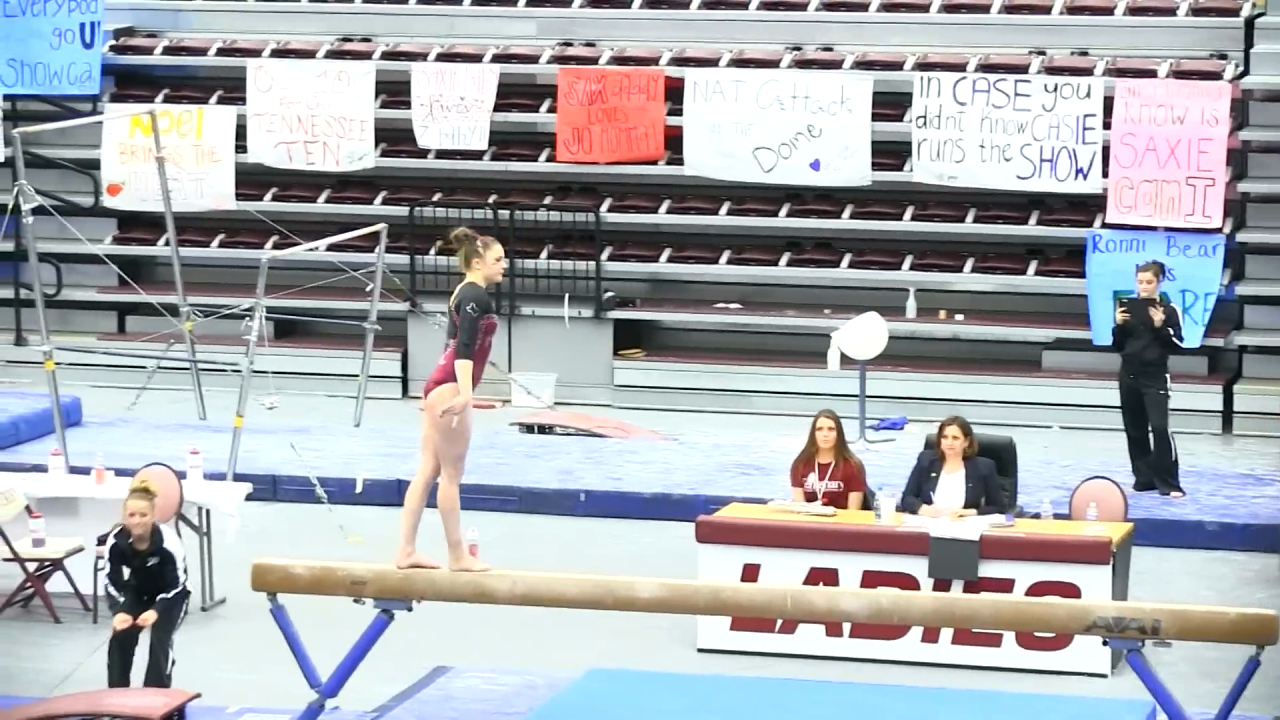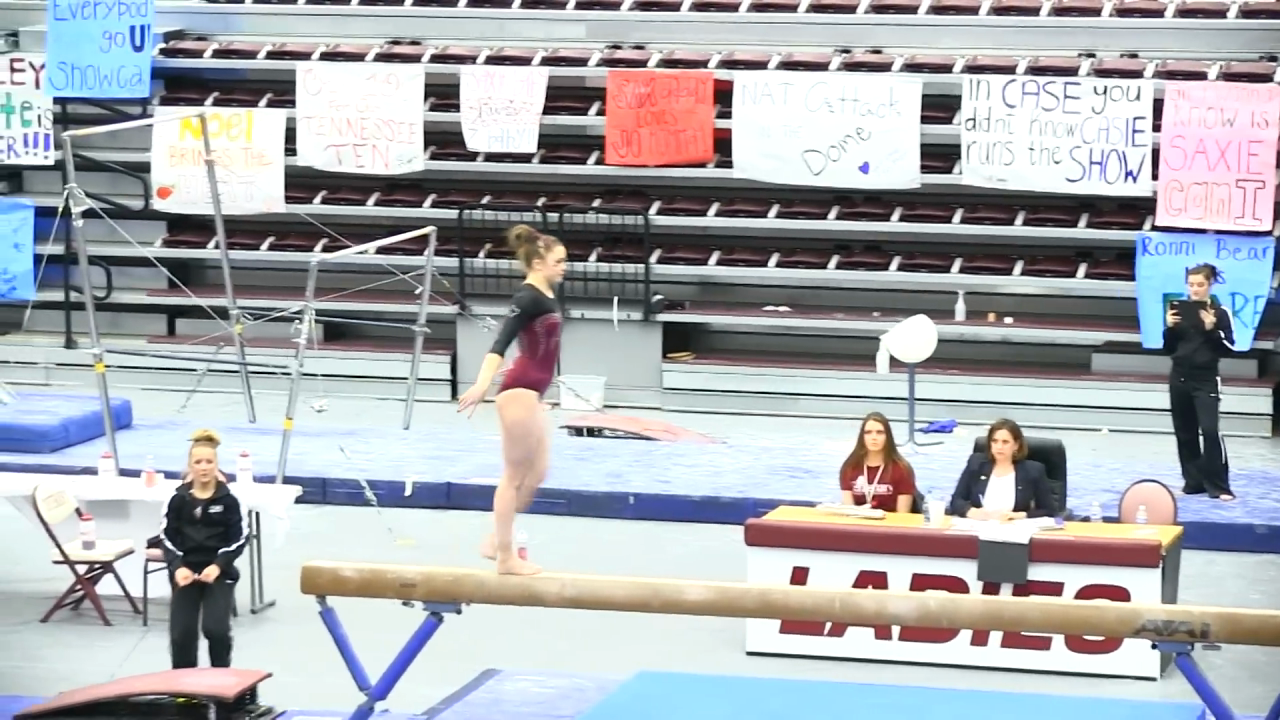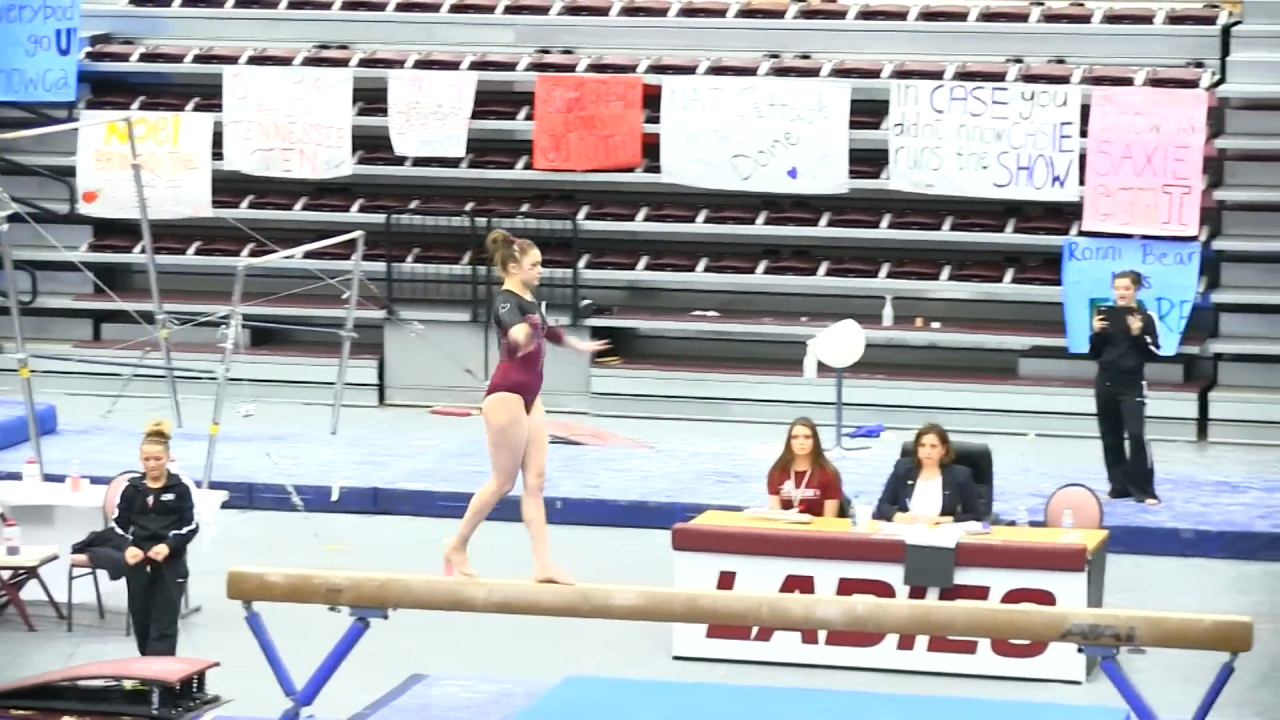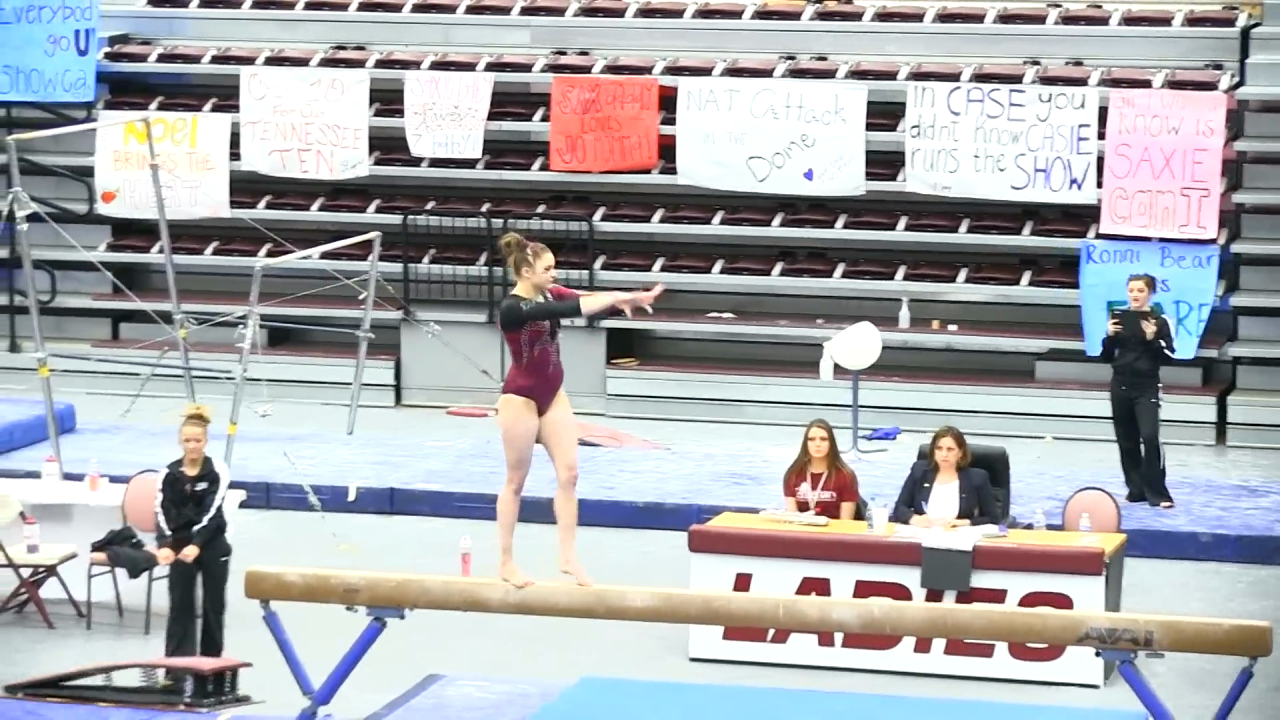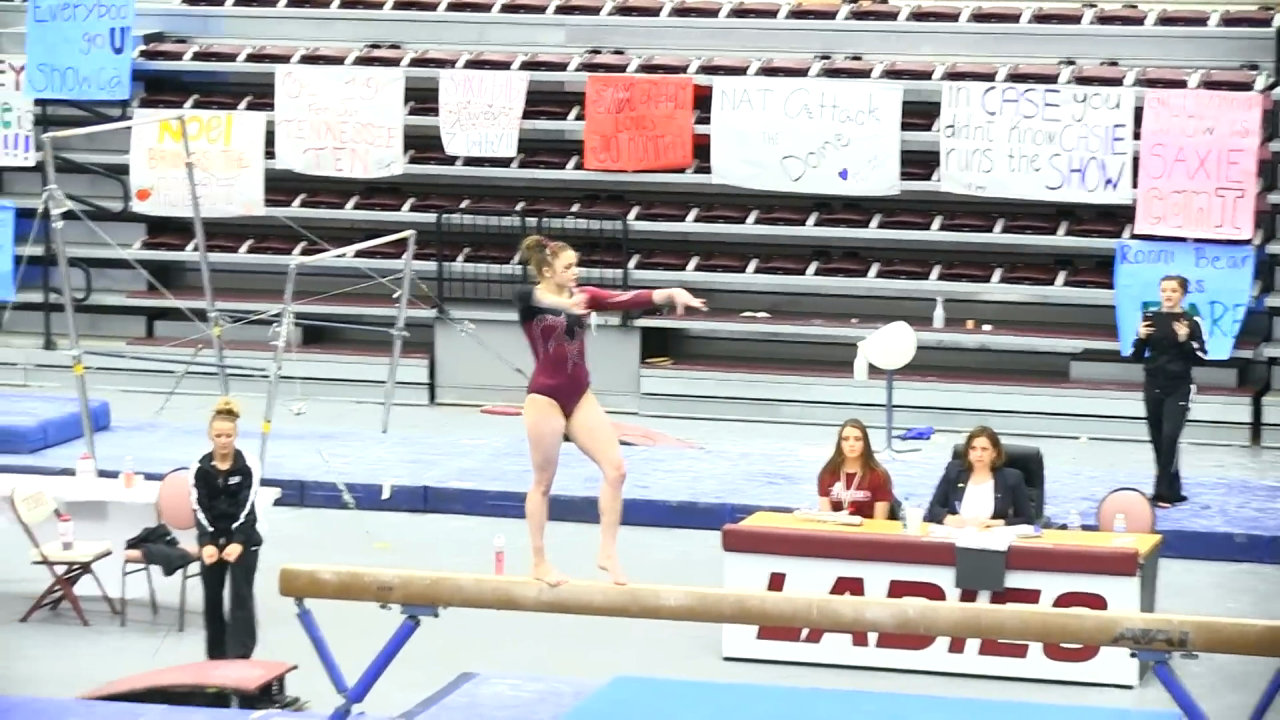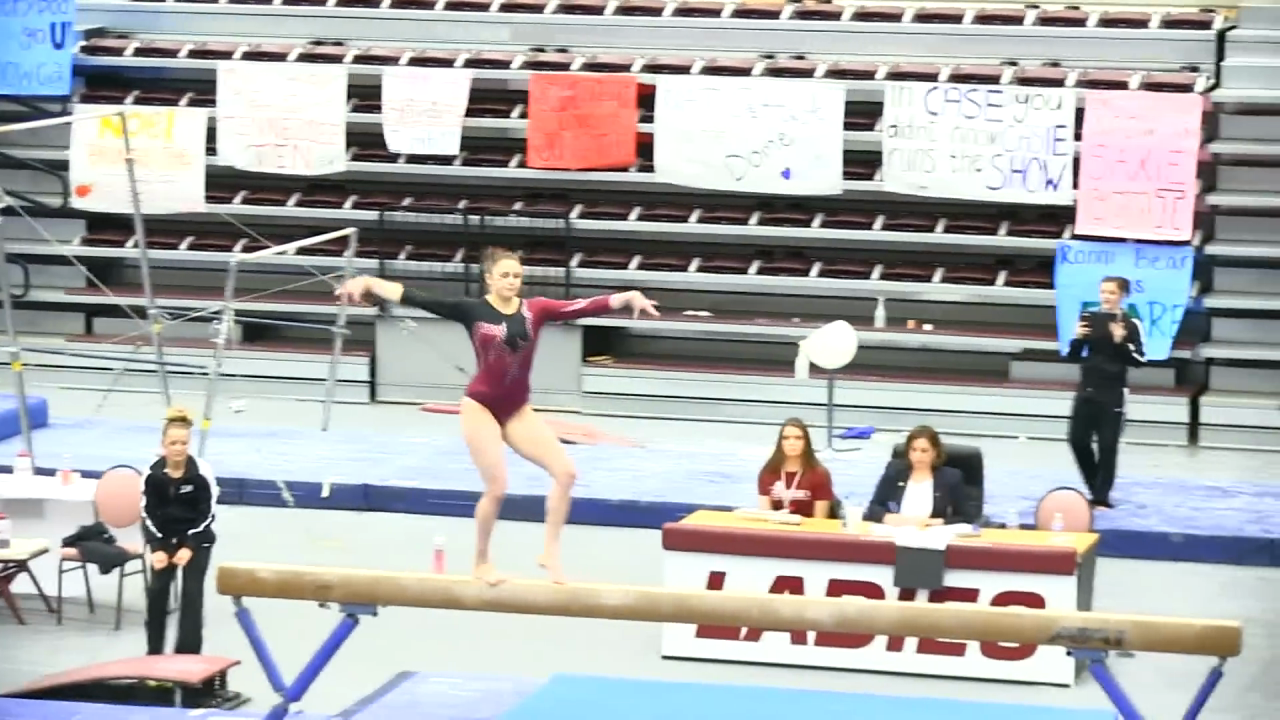
dt=0.5s
person 1, frame 1
left shoulder: (466, 292)
right shoulder: (475, 296)
right elbow: (464, 346)
right wrist: (465, 392)
left hip: (442, 385)
right hip: (451, 386)
left knee: (428, 471)
right knee: (451, 474)
left ankle: (407, 550)
right ankle: (458, 555)
person 1, frame 2
left shoulder: (544, 294)
right shoulder: (528, 297)
right elbow: (501, 342)
right wrist: (482, 383)
left hip: (530, 392)
right hip: (521, 391)
left knee: (535, 474)
right knee: (515, 477)
left ankle: (496, 541)
right ankle: (506, 557)
person 1, frame 3
left shoulder: (529, 299)
right shoulder: (508, 301)
left elbow: (545, 328)
right elbow: (511, 322)
left wrist: (578, 344)
right wrist: (518, 335)
left hip: (529, 398)
right hip: (507, 397)
left knee: (536, 481)
right knee: (503, 483)
left ankle: (544, 564)
right ankle: (456, 548)
person 1, frame 4
left shoulder: (549, 293)
right shoulder: (512, 308)
left elbow: (582, 301)
right elbow: (568, 309)
left wrist: (629, 299)
right wrist: (619, 298)
left hip: (553, 396)
right hip: (520, 399)
left knee: (568, 473)
right knee: (515, 481)
left ankle: (568, 556)
right ankle: (506, 562)
person 1, frame 5
left shoulder: (585, 295)
right shoulder: (535, 301)
left elbow: (630, 300)
right elbow: (533, 294)
left wrist: (672, 293)
right wrist: (559, 302)
left hip: (580, 396)
right hip: (545, 398)
left knee: (615, 470)
right knee: (543, 482)
left ankle: (608, 553)
right ankle: (540, 563)
person 1, frame 6
left shoulder: (535, 310)
right shoulder: (472, 310)
left elbow: (584, 307)
right elbow: (415, 298)
left wrist: (628, 296)
right wrist: (368, 283)
left hip: (518, 409)
right hip: (481, 408)
left knee: (565, 472)
right knee: (497, 488)
left ankle: (550, 553)
right ankle: (481, 562)
person 2, frame 1
left shoulder: (168, 541)
right shoulder: (117, 541)
left elbow: (177, 584)
right elbow: (112, 581)
left wrist: (155, 611)
right wrist: (118, 611)
left hip: (168, 596)
right hip: (136, 592)
left knee: (160, 643)
right knee: (120, 638)
person 2, frame 2
left shoulder: (229, 497)
right shoulder: (178, 497)
left elbow: (239, 539)
right elbow: (167, 537)
left wrist: (218, 566)
right wrist: (177, 567)
left hip: (220, 572)
right hip: (186, 572)
left knee: (216, 629)
right knee: (182, 635)
person 2, frame 3
left shoulder: (183, 487)
right shoulder: (130, 488)
left elbow: (191, 525)
right elbow: (118, 524)
left wrist: (168, 545)
right wrist: (128, 547)
left hip: (171, 565)
right hip: (138, 565)
left knee: (163, 629)
right knee: (142, 625)
person 2, frame 4
left shoulder: (218, 471)
right shoulder: (170, 474)
left elbow: (212, 512)
right elbow: (163, 512)
left wrist: (197, 545)
right wrist: (163, 545)
left hip: (212, 546)
right hip: (180, 546)
left knee: (212, 605)
right knee: (179, 605)
person 2, frame 5
left shoulder: (249, 465)
right shoulder: (200, 468)
left elbow: (247, 507)
right elbow: (200, 508)
left wrist: (238, 542)
right wrist: (206, 542)
left hip: (244, 539)
right hip: (212, 537)
left knee: (241, 597)
right knee: (212, 596)
left ankle: (239, 659)
right ankle: (216, 655)
person 2, frame 6
left shoulder: (202, 472)
right shoulder: (153, 474)
left elbow: (207, 514)
right elbow: (148, 514)
left wrist: (189, 547)
right wrist: (157, 548)
left hip: (196, 539)
right hip: (164, 537)
left knee: (191, 593)
right knee: (157, 590)
left ankle: (187, 653)
right ankle: (154, 651)
person 3, frame 1
left shoulder: (1168, 310)
right shoulder: (1128, 307)
left elbow: (1177, 345)
right elbow: (1118, 346)
left wrist: (1160, 327)
right wrist: (1118, 325)
left hip: (1155, 377)
right hip: (1129, 376)
left knee: (1160, 427)
right knee: (1135, 429)
left ankle: (1169, 482)
right ankle: (1144, 477)
person 3, frame 2
left shoulder: (1219, 313)
right shoulder: (1179, 310)
left elbow: (1228, 348)
right elbow: (1169, 349)
left wrist: (1211, 329)
right wrist: (1169, 328)
left hip: (1205, 380)
right hip: (1179, 378)
left knee: (1210, 430)
right knee: (1184, 432)
left ankle: (1218, 485)
right ankle: (1194, 480)
person 3, frame 3
left shoulder: (1145, 318)
right shoulder: (1106, 316)
left elbow: (1153, 353)
right elbow: (1095, 354)
left wrist: (1138, 334)
right wrist: (1096, 333)
left hip: (1131, 384)
right hip: (1105, 383)
left knee: (1136, 435)
right knee: (1110, 436)
left ankle: (1143, 489)
right ankle: (1120, 484)
person 3, frame 4
left shoulder: (1159, 321)
right shoulder: (1118, 318)
left elbow: (1168, 356)
right elbow: (1107, 357)
left wrist: (1152, 339)
right wrist: (1109, 337)
left hip: (1146, 387)
right hip: (1120, 386)
left knee: (1150, 437)
right knee: (1126, 440)
left ankle: (1158, 492)
right ankle: (1136, 488)
person 3, frame 5
left shoulder: (1191, 322)
right shoulder: (1150, 319)
left elbow: (1201, 358)
right elbow: (1137, 357)
left wrist: (1184, 341)
right wrist: (1141, 338)
left hip: (1179, 389)
right hip: (1153, 387)
left knee: (1169, 438)
right knee: (1158, 441)
left ankle: (1164, 493)
right ankle: (1171, 490)
person 3, frame 6
left shoulder: (1130, 324)
right shoulder: (1089, 319)
left elbow: (1138, 360)
right elbow: (1074, 355)
left wrist: (1120, 342)
right wrist: (1077, 338)
left hip: (1113, 390)
right hip: (1087, 387)
left knee: (1107, 444)
right knee: (1077, 438)
left ankle: (1101, 496)
right ankle: (1096, 486)
